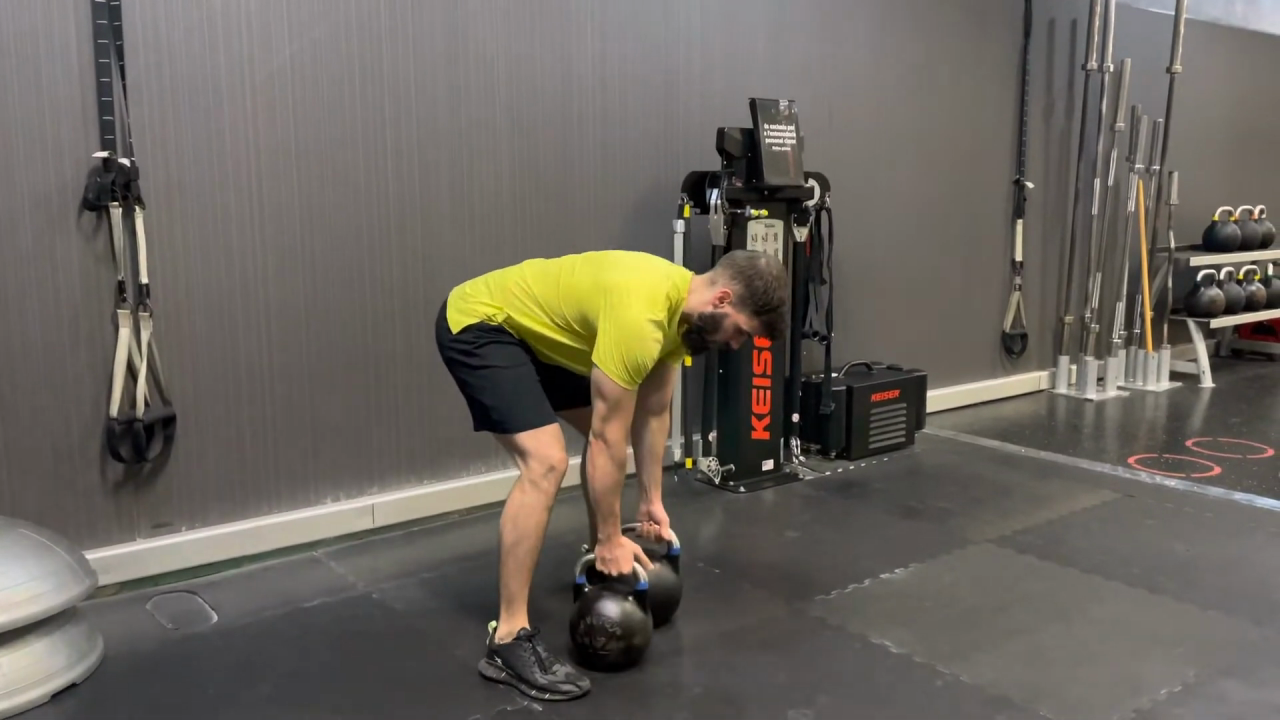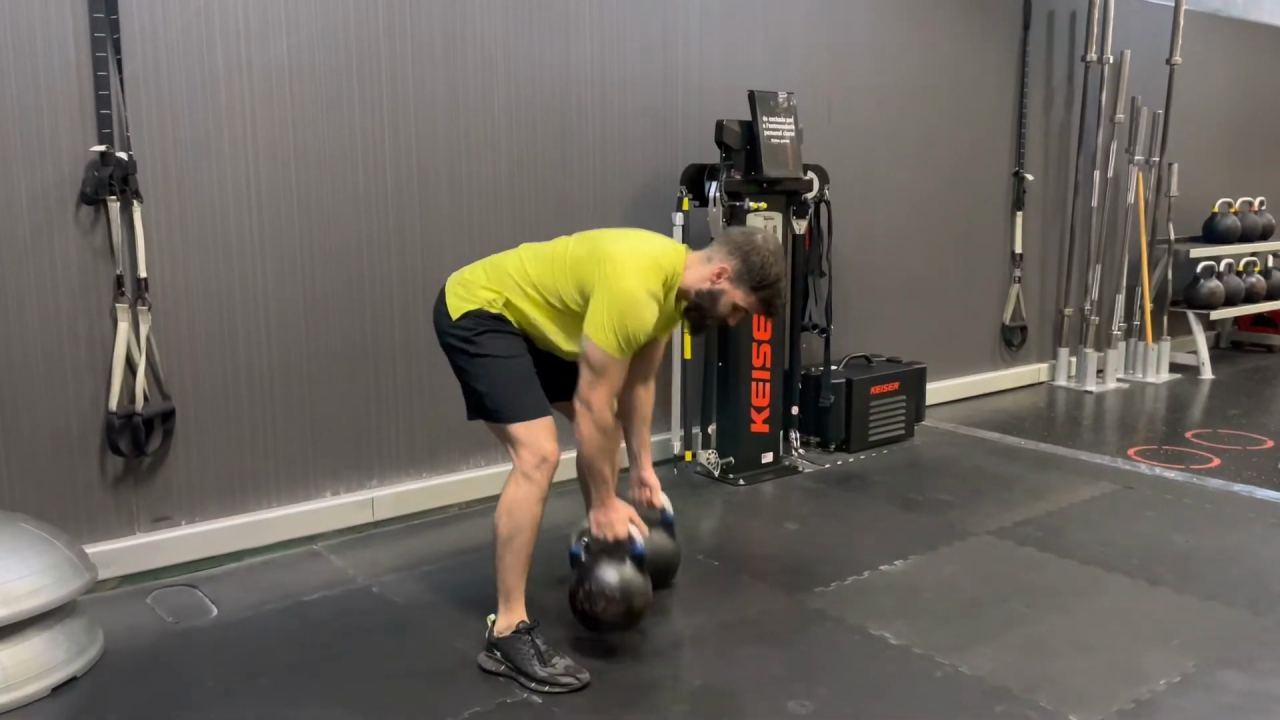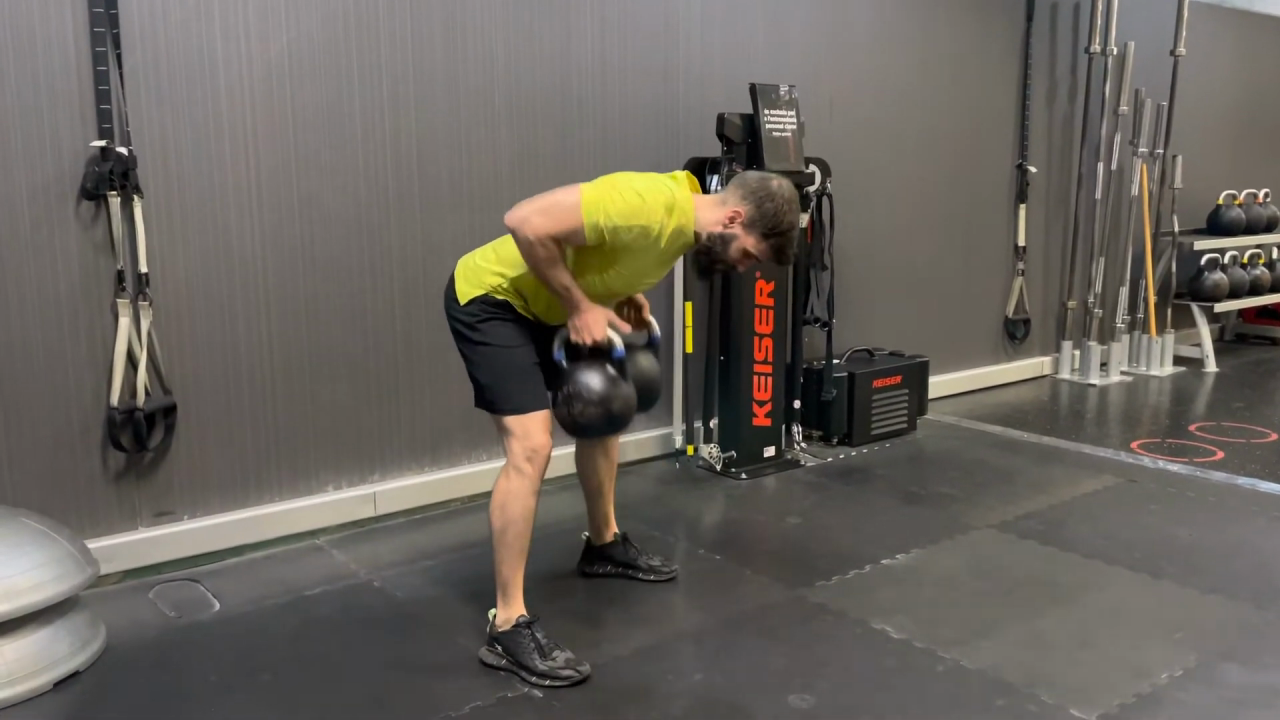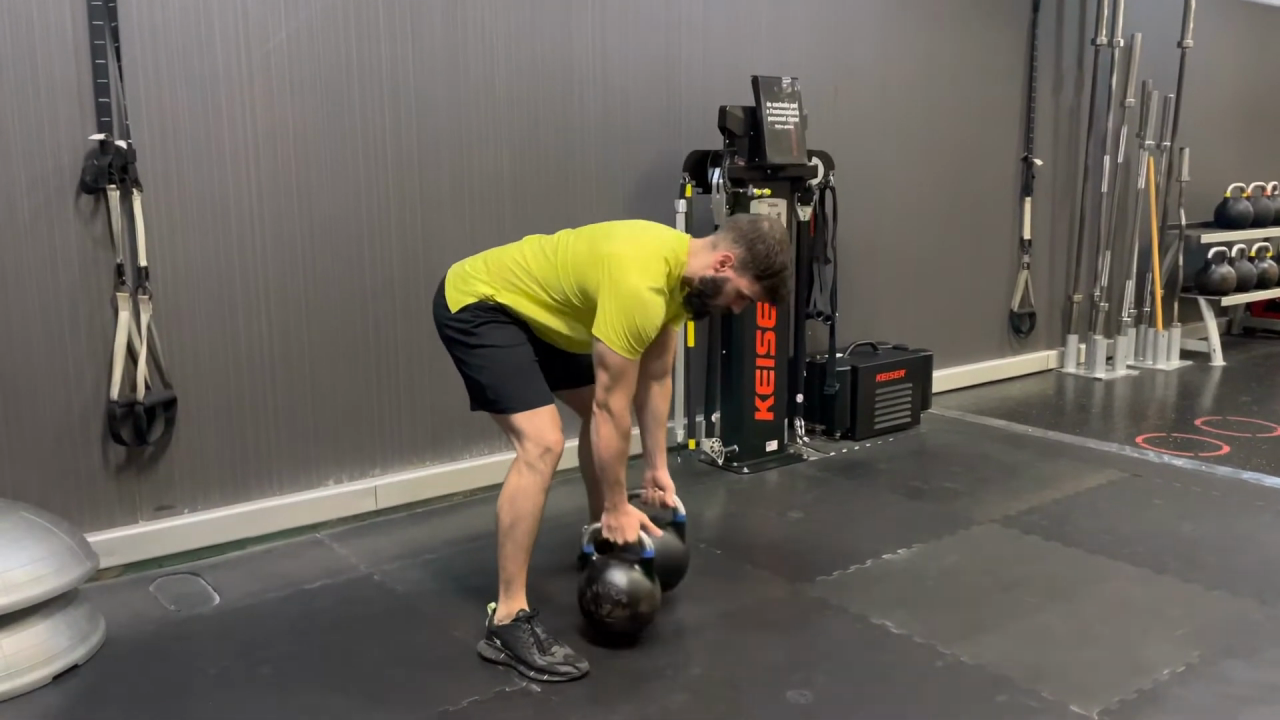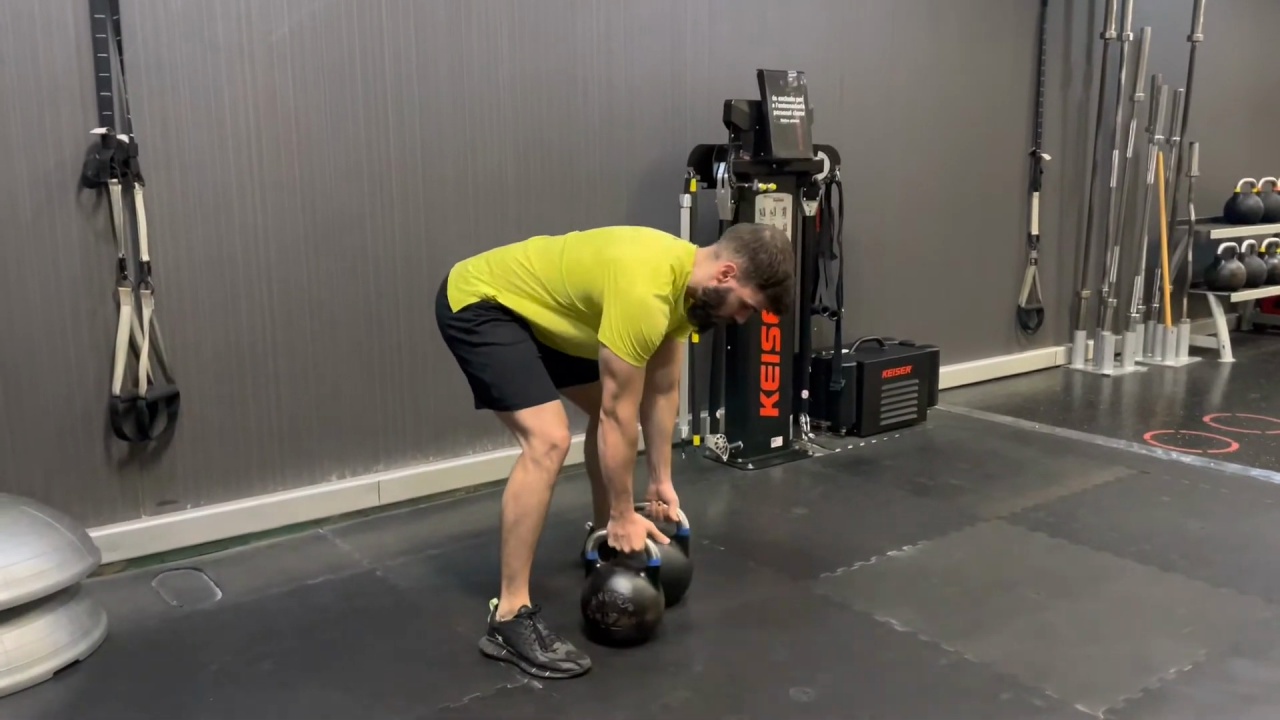
dt=0.5s
person 1, frame 1
left shoulder: (680, 304)
right shoulder: (639, 318)
left elbow: (652, 413)
right elbow: (605, 440)
left wrist: (652, 501)
right wrist: (610, 538)
left hip: (529, 326)
right hip: (477, 324)
left knee: (607, 428)
right knee: (546, 463)
left ankle: (600, 561)
right ankle: (508, 640)
person 1, frame 2
left shoulder: (675, 279)
right shoulder: (635, 291)
left elbow: (641, 380)
right elbow: (593, 398)
left wrist: (643, 466)
right wrist: (603, 502)
left hip: (527, 316)
right hip: (479, 312)
left knee: (609, 423)
right knee: (538, 454)
right ankle: (507, 633)
person 1, frame 3
left shoulder: (686, 213)
right shoulder: (645, 207)
right elbow: (526, 222)
left wrist: (628, 299)
right wrist: (577, 306)
left hip: (542, 304)
right hip: (490, 296)
right knee: (531, 447)
left ankle: (603, 543)
right ankle: (508, 625)
person 1, frame 4
left shoulder: (680, 270)
right shoulder: (639, 285)
left elbow: (655, 380)
right elbow: (611, 407)
left wrist: (657, 468)
right wrist: (616, 508)
left hip: (526, 304)
right hip: (476, 303)
left knee: (603, 408)
right knee: (542, 443)
left ankle: (602, 540)
right ankle: (507, 621)
person 1, frame 5
left shoulder: (684, 280)
right shoulder: (644, 293)
left elbow: (661, 392)
right elbow: (618, 416)
left wrist: (661, 481)
right wrist: (623, 516)
left hip: (529, 303)
right hip: (478, 301)
left knee: (610, 404)
right knee: (548, 440)
left ankle: (604, 539)
right ankle: (510, 618)
